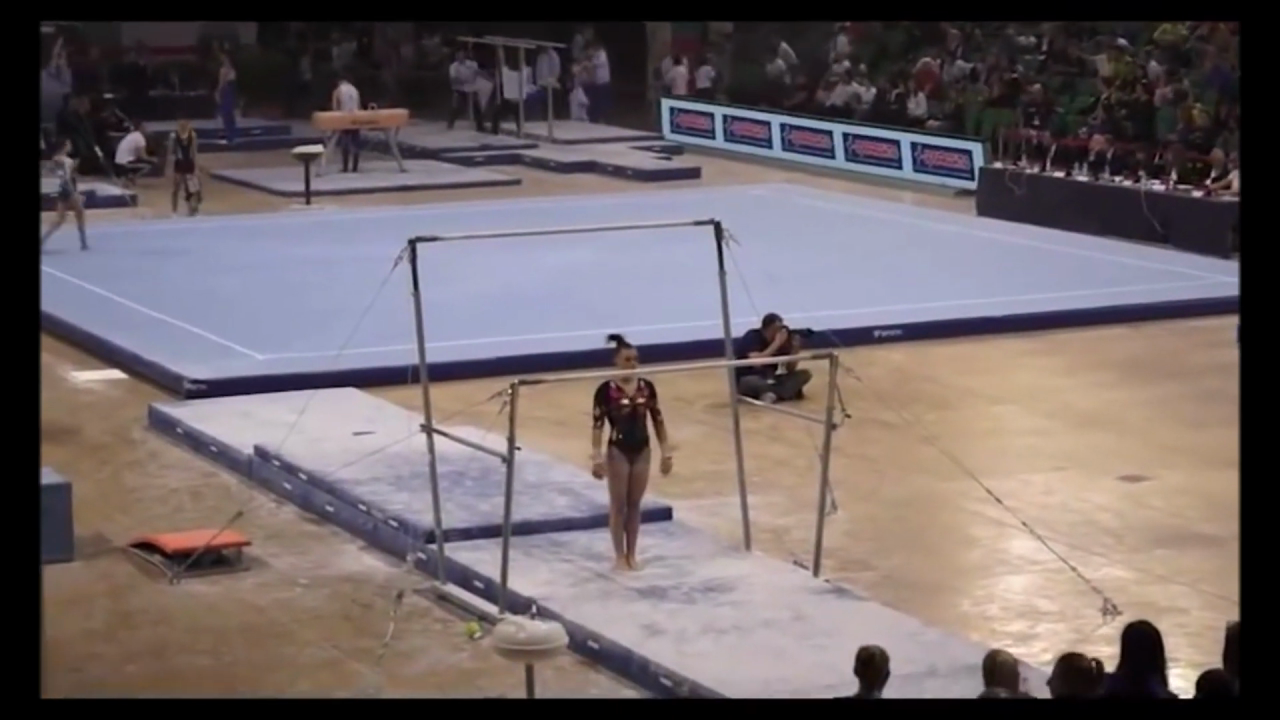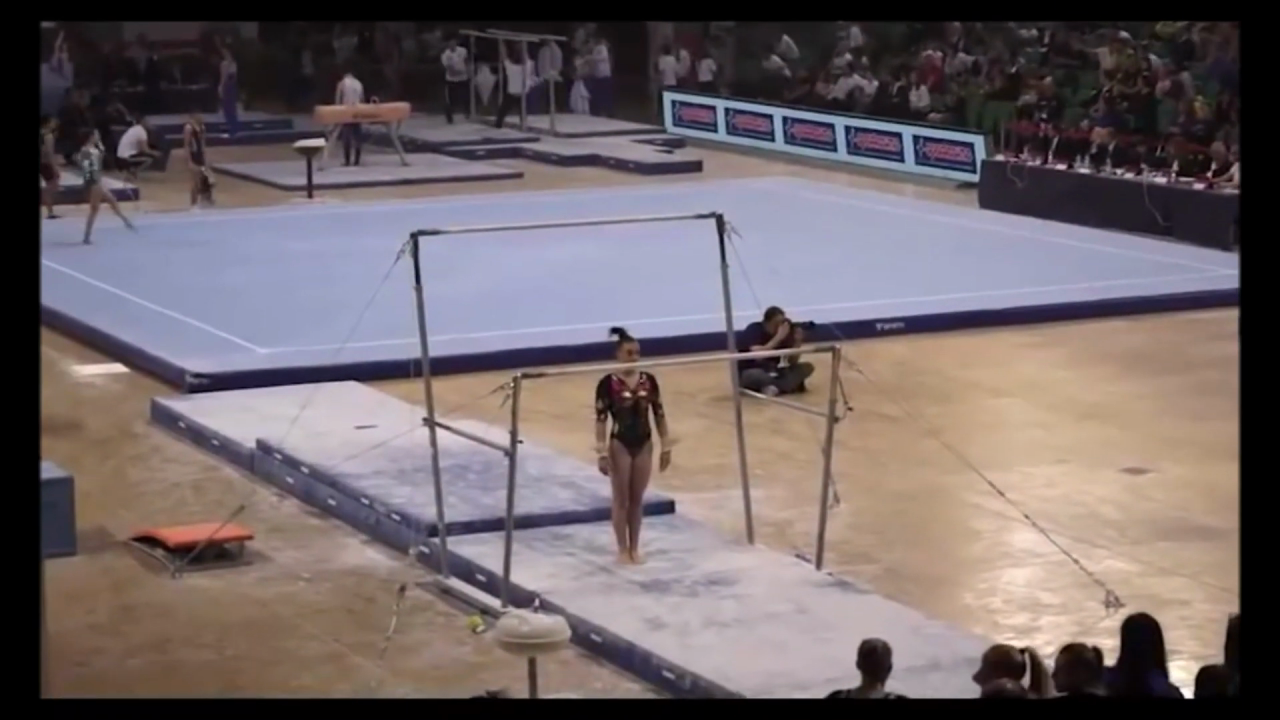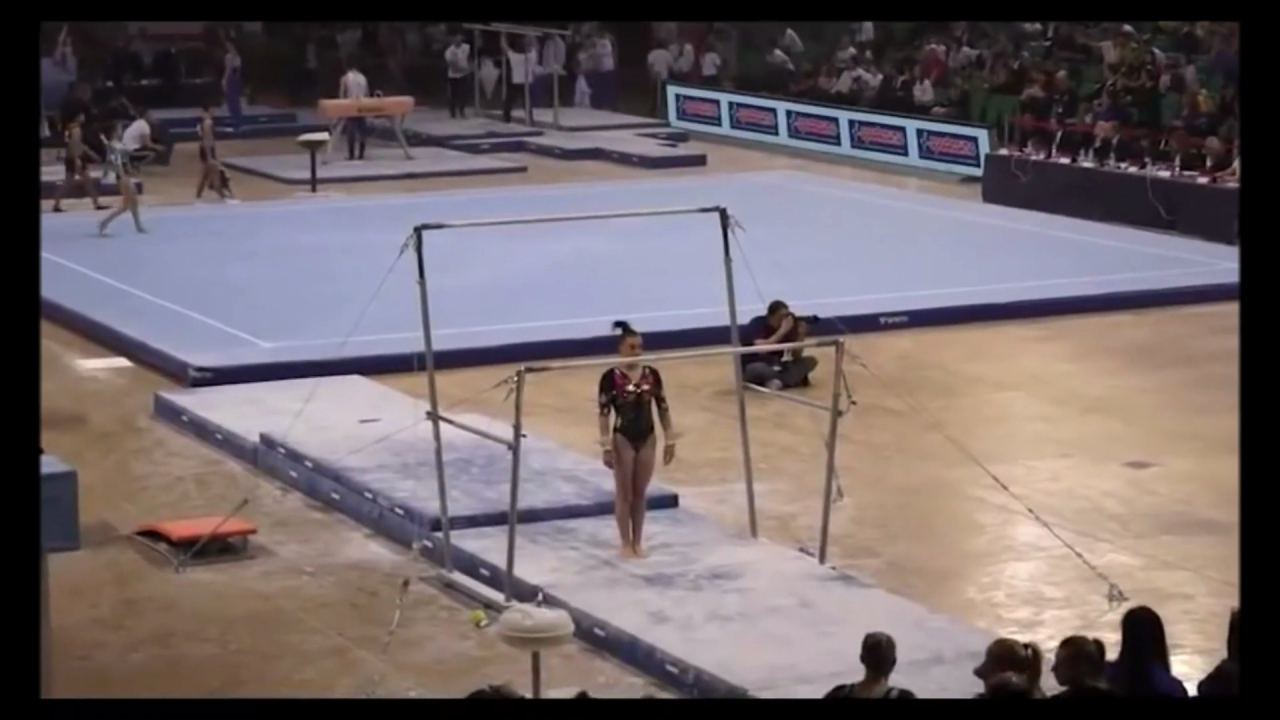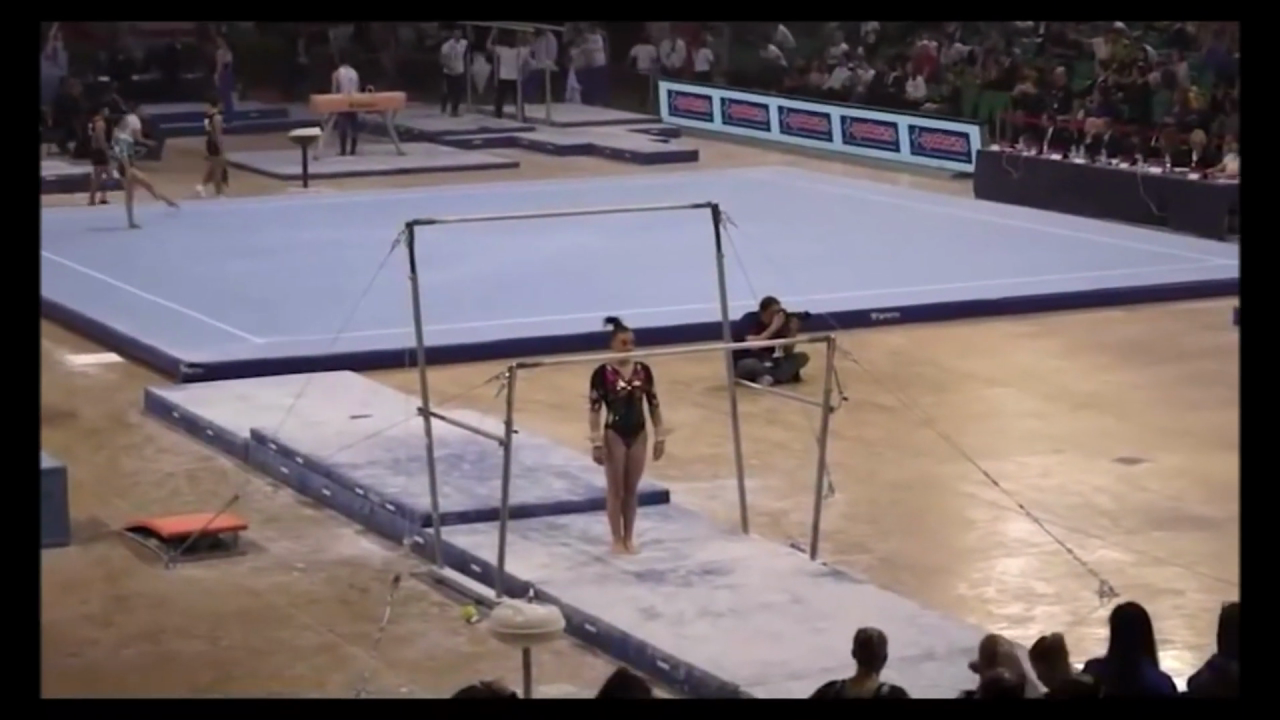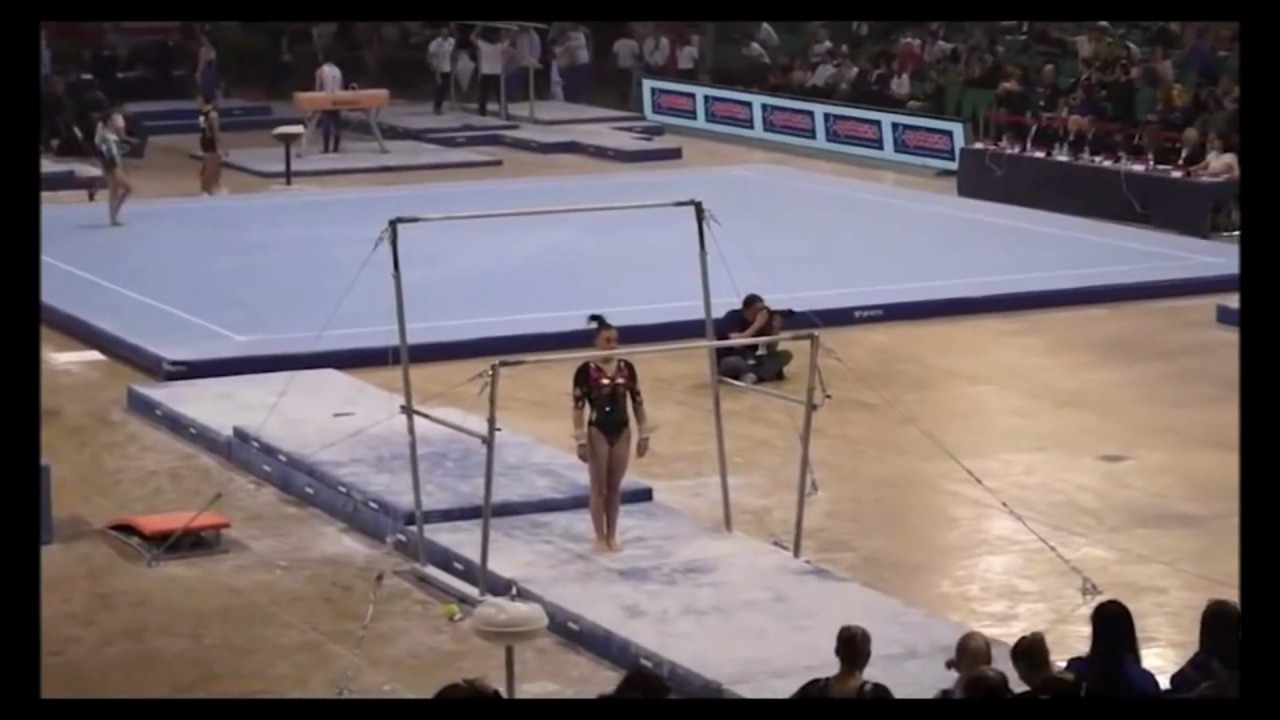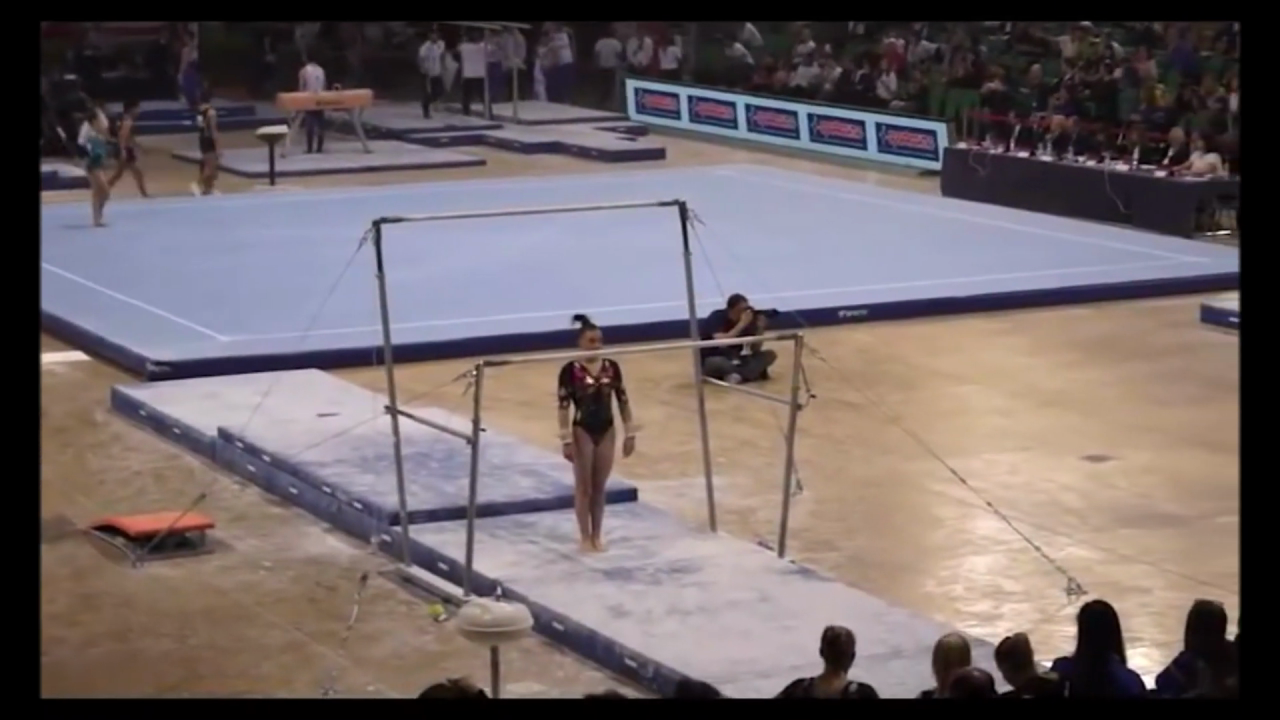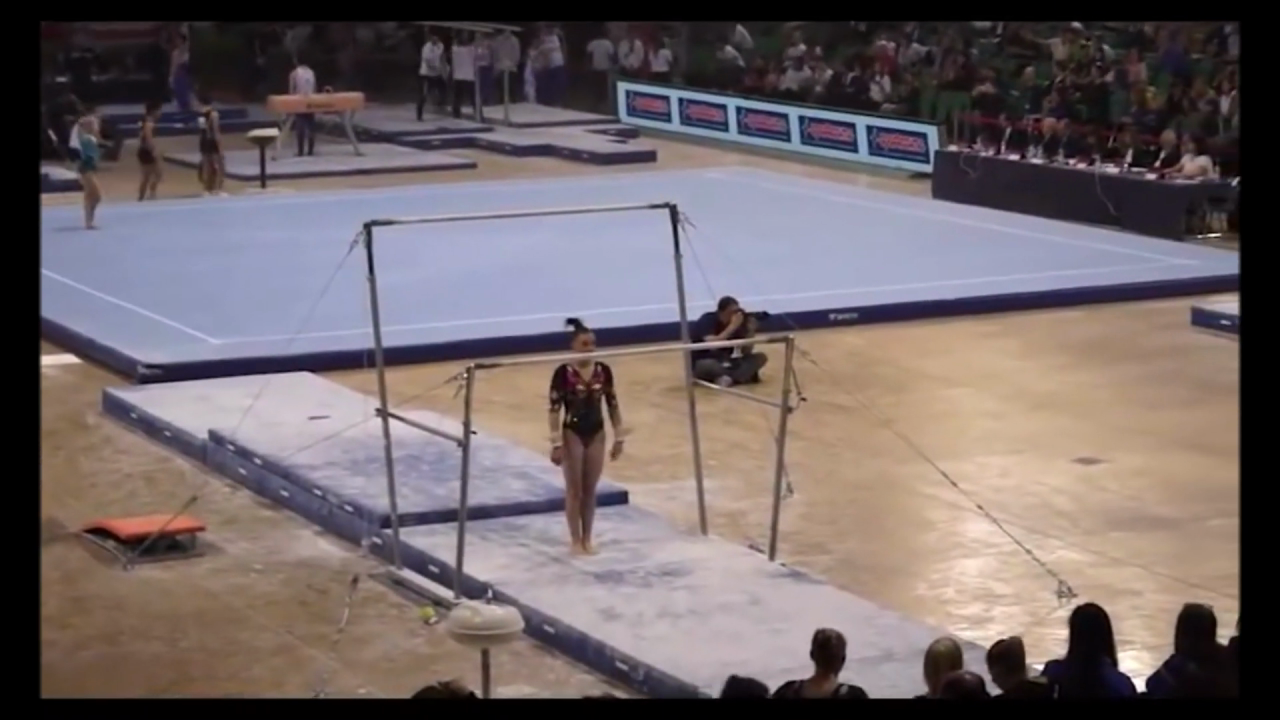
dt=0.3s
person 1, frame 1
left shoulder: (647, 387)
right shoulder: (606, 390)
left elbow: (658, 420)
right elbow: (598, 426)
left wrist: (666, 453)
right wrist: (597, 458)
left hip: (642, 451)
right hip: (618, 452)
left knee: (635, 506)
right knee: (618, 506)
left ankle: (632, 554)
right ankle: (619, 556)
person 1, frame 2
left shoulder: (649, 380)
right shoulder: (608, 383)
left elbow: (659, 414)
right elbow: (601, 419)
left wrist: (666, 446)
right wrist: (602, 452)
left hip: (644, 444)
right hip: (620, 445)
left knee: (637, 499)
right knee: (621, 499)
left ankle: (634, 548)
right ankle: (622, 549)
person 1, frame 3
left shoulder: (652, 374)
right shoulder: (611, 377)
left elbow: (663, 408)
right elbow: (604, 413)
left wrist: (670, 439)
right wrist: (606, 446)
left hip: (647, 438)
right hip: (623, 439)
left knee: (640, 494)
right knee: (624, 494)
left ankle: (638, 542)
right ankle: (625, 543)
person 1, frame 4
left shoulder: (644, 371)
right shoulder: (602, 373)
left elbow: (654, 405)
right elbow: (595, 409)
left wrist: (660, 436)
right wrist: (597, 442)
left hip: (638, 434)
right hip: (614, 435)
left knee: (631, 490)
right knee: (616, 490)
left ankle: (629, 538)
right ankle: (617, 539)
person 1, frame 5
left shoulder: (627, 368)
right shoulder: (586, 371)
left elbow: (637, 402)
right elbow: (578, 407)
left wrist: (644, 434)
right wrist: (581, 440)
left hip: (622, 432)
right hip: (598, 432)
left knee: (615, 488)
right knee: (599, 488)
left ankle: (612, 535)
right ankle: (600, 537)
person 1, frame 6
left shoulder: (611, 367)
right shoulder: (570, 370)
left elbow: (623, 401)
right elbow: (563, 407)
left wrist: (630, 432)
right wrist: (566, 439)
left hip: (606, 431)
right hip: (582, 432)
left knee: (599, 488)
right knee: (584, 487)
left ankle: (597, 536)
right ankle: (585, 537)
person 1, frame 7
left shoulder: (603, 371)
right shoulder: (563, 373)
left elbow: (612, 405)
right elbow: (554, 409)
left wrist: (619, 438)
right wrist: (556, 443)
left hip: (597, 434)
right hip: (573, 435)
left knee: (590, 490)
right knee: (575, 490)
left ankle: (588, 538)
right ankle: (576, 540)
